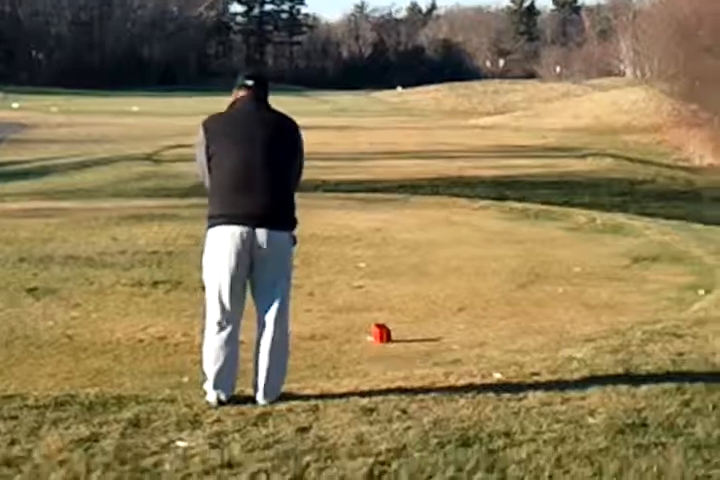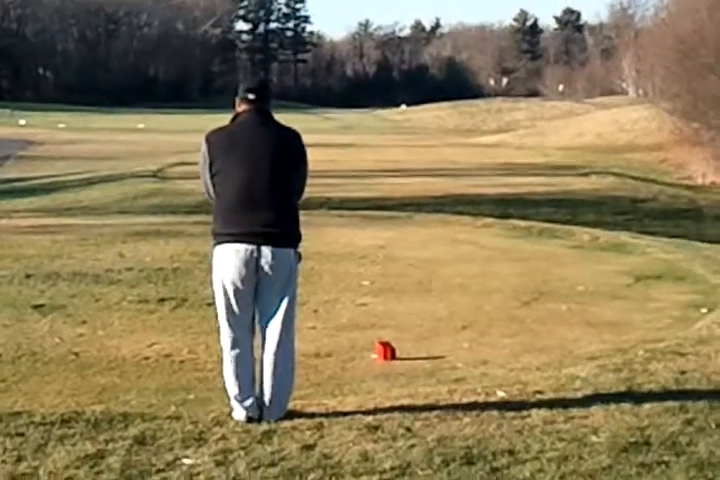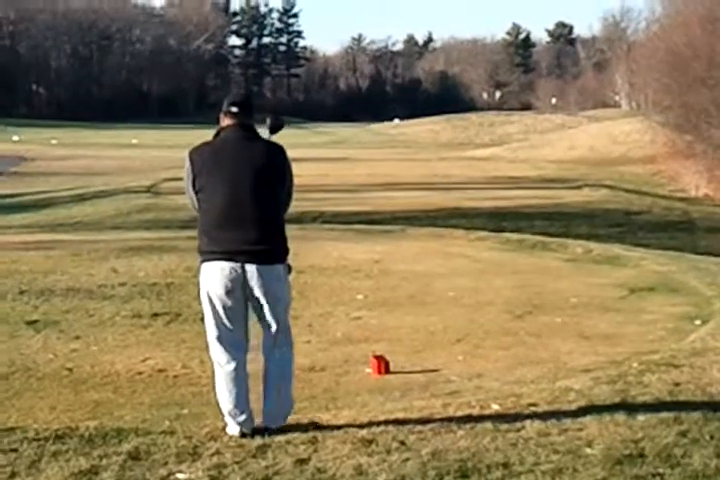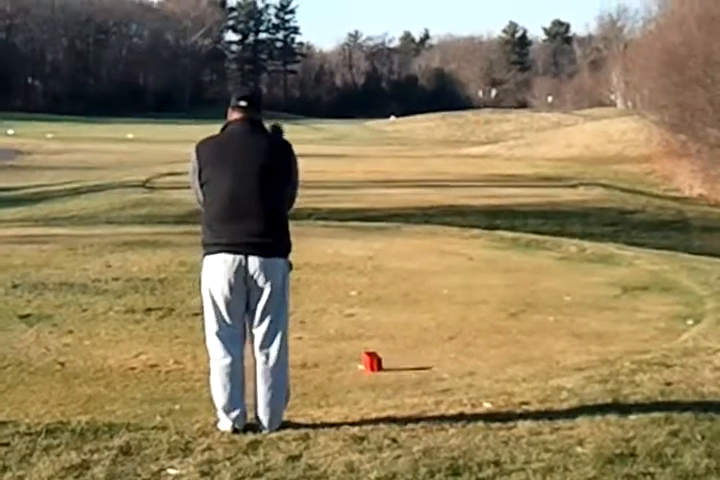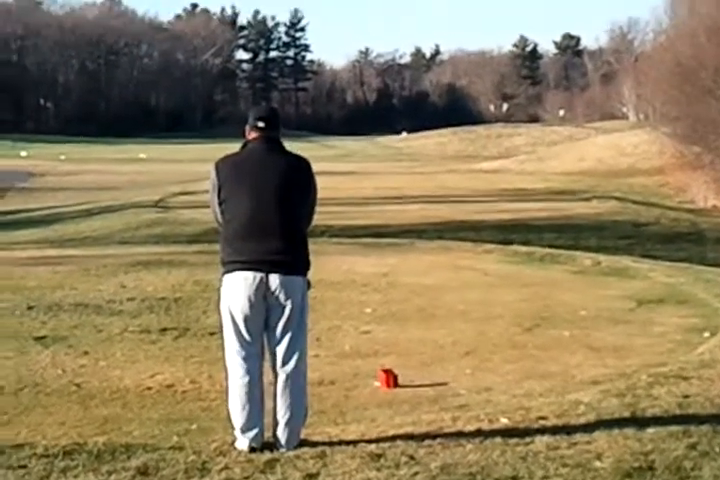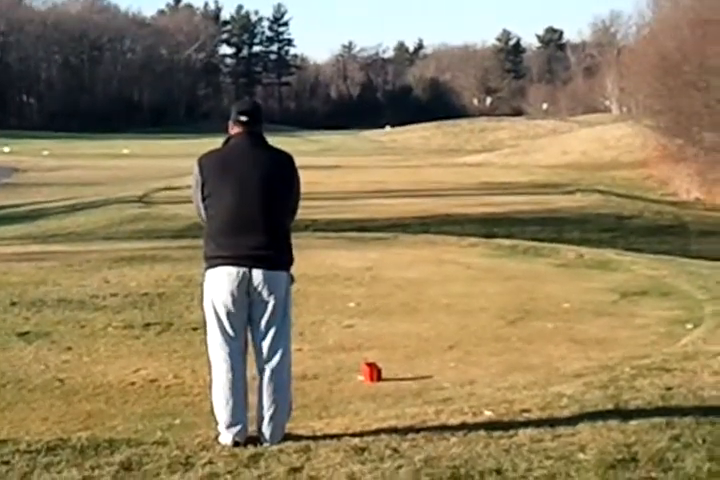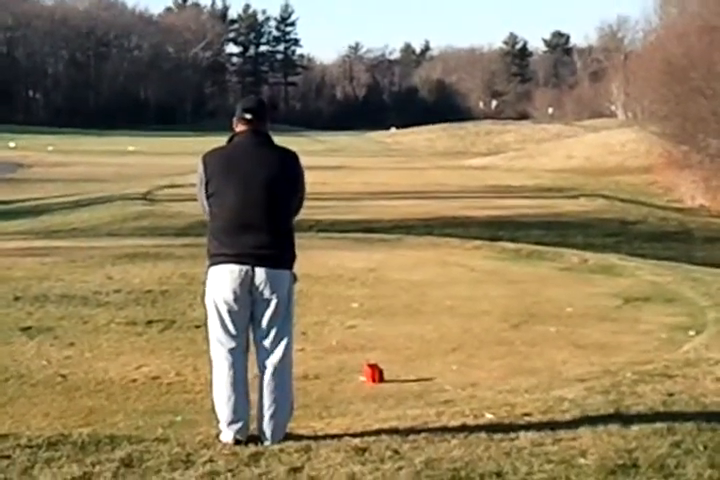
dt=0.7s
person 1, frame 1
left shoulder: (212, 126)
right shoulder: (287, 127)
left elbow: (207, 177)
left hip: (226, 227)
right hip: (275, 228)
left knee: (222, 315)
right knee: (273, 314)
left ankle: (218, 390)
right ankle: (267, 391)
person 1, frame 2
left shoulder: (215, 141)
right shoulder: (291, 140)
left elbow: (211, 192)
right elbow: (297, 191)
left hip: (232, 245)
right hip: (279, 246)
left knee: (236, 334)
right knee: (277, 332)
left ankle: (244, 406)
right ankle: (273, 407)
person 1, frame 3
left shoulder: (198, 157)
right shoulder: (274, 154)
left elbow: (197, 205)
right elbow: (283, 203)
left hip: (218, 262)
right hip: (267, 261)
left knee: (227, 348)
right knee: (277, 342)
left ankle: (238, 422)
right ankle: (274, 419)
person 1, frame 4
left shoulder: (205, 150)
right shoulder: (280, 149)
left elbow: (202, 199)
right elbow: (288, 200)
left hip: (221, 255)
right hip: (269, 255)
left knee: (224, 342)
right knee: (270, 343)
left ankle: (231, 418)
right ankle: (270, 419)
person 1, frame 5
left shoulder: (224, 168)
right shoulder: (299, 167)
left elbow: (220, 218)
right elbow: (306, 218)
left hip: (240, 273)
right hip: (289, 273)
left knee: (243, 359)
right knee: (289, 359)
left ankle: (248, 437)
right ankle: (287, 437)
person 1, frame 6
left shoulder: (207, 163)
right shoulder: (283, 162)
left elbow: (203, 213)
left hip: (223, 268)
right hip: (272, 268)
left knee: (226, 354)
right knee: (274, 354)
left ankle: (232, 431)
right ankle: (272, 431)
person 1, frame 7
left shoulder: (212, 161)
right shoulder: (287, 161)
left elbow: (208, 209)
left hip: (226, 266)
right hip: (274, 267)
left knee: (227, 351)
right knee: (274, 352)
left ankle: (233, 429)
right ankle: (272, 431)
